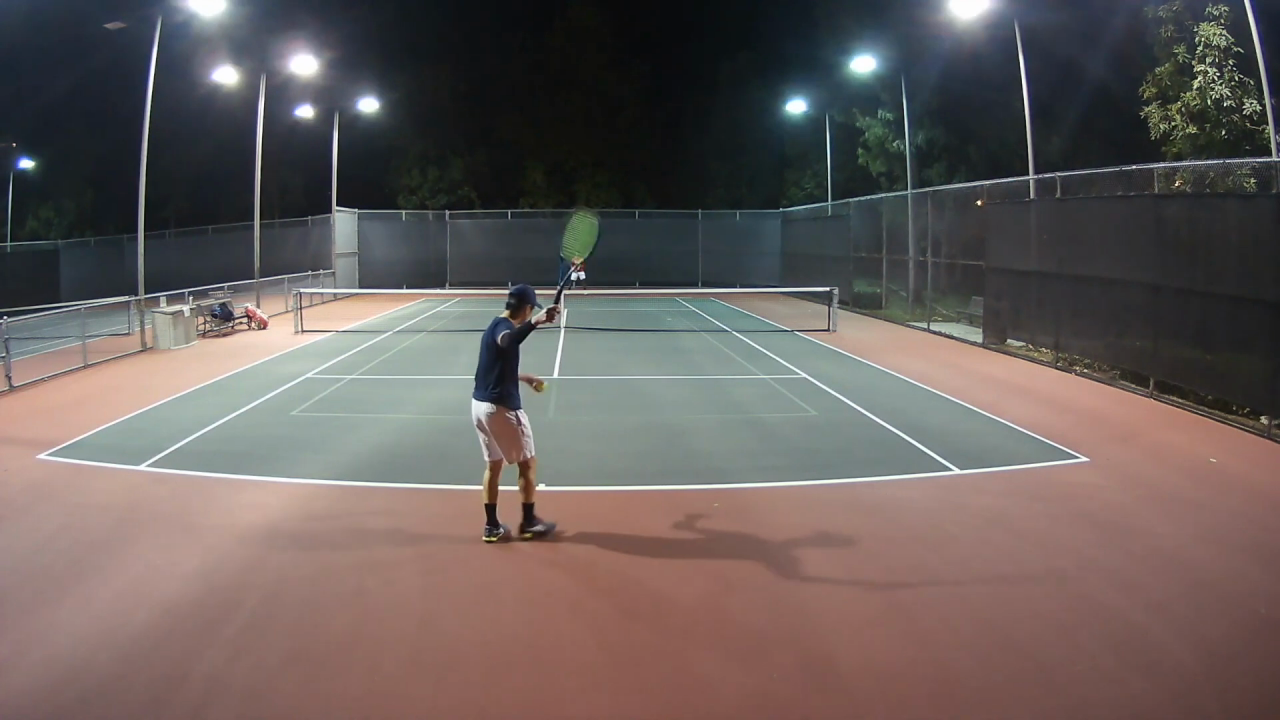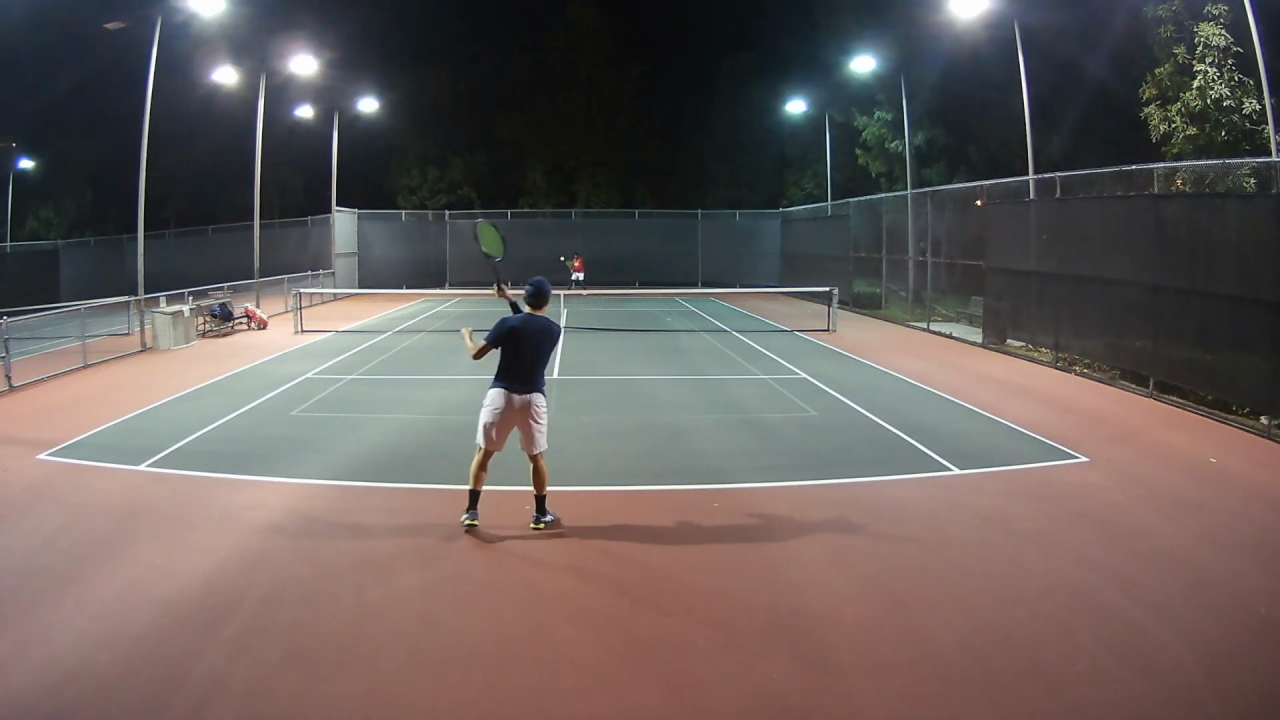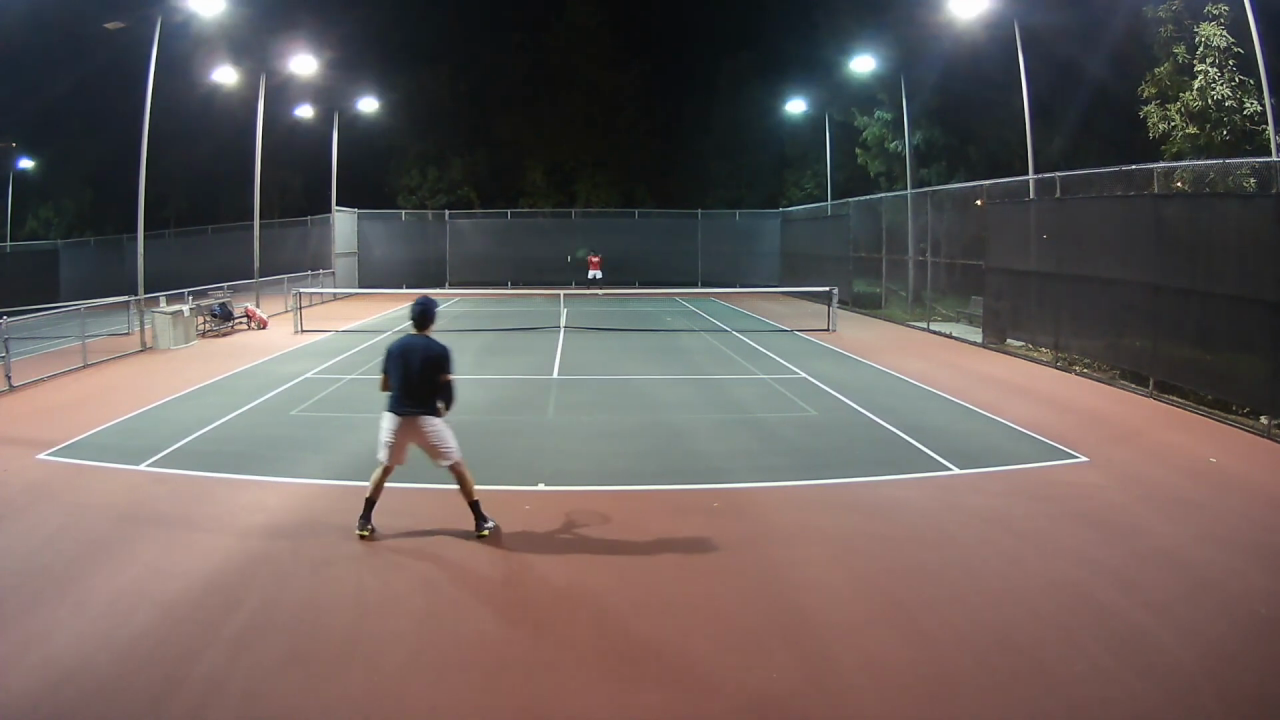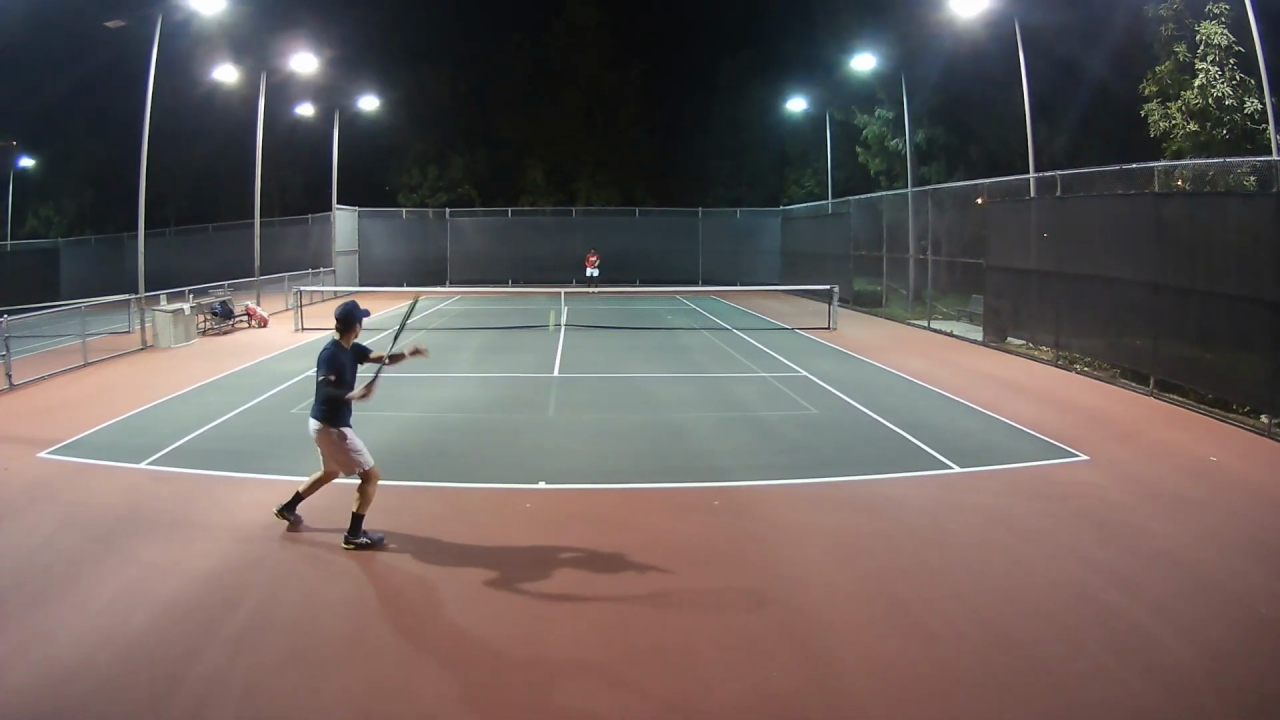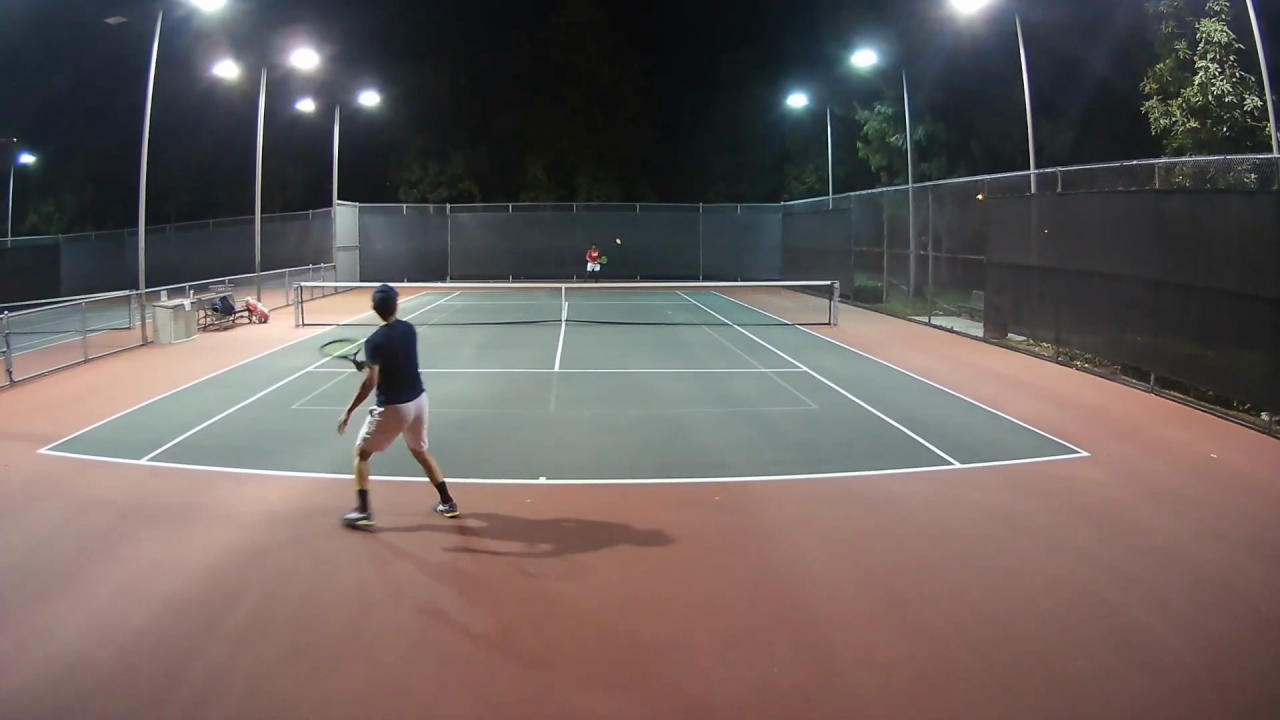
dt=1s
person 1, frame 1
left shoulder: (497, 326)
right shoulder: (503, 326)
right elbow: (508, 343)
left wrist: (524, 377)
right wrist: (535, 322)
left hip: (480, 404)
right hip: (501, 408)
left knee: (494, 465)
right knee: (527, 464)
left ankle: (492, 526)
right ankle: (529, 522)
person 1, frame 2
left shoulder: (508, 324)
right shoulder: (554, 330)
left elbow: (477, 354)
left wrist: (466, 336)
right wrist: (510, 300)
left hip: (501, 394)
right hip: (533, 398)
left knee: (483, 453)
right knee: (537, 457)
left ankle: (472, 511)
right ankle: (541, 514)
person 1, frame 3
left shoulder: (394, 347)
right shoulder: (439, 351)
left elbow: (385, 386)
right elbow: (446, 392)
right wrist: (443, 409)
left hip: (394, 416)
right hip: (426, 419)
left knee: (385, 468)
right knee: (458, 467)
left ankle: (364, 521)
right ankle: (481, 521)
person 1, frame 4
left shoulder: (351, 349)
right shoulder: (331, 354)
left elbow: (381, 358)
right elbow: (325, 391)
left wrist: (405, 354)
right wrist: (350, 395)
left hip: (325, 424)
right hip: (331, 427)
left knee: (330, 473)
right knee: (371, 475)
left ankle: (289, 507)
right ankle: (354, 534)
person 1, frame 5
left shoulder: (375, 341)
right shoulder: (409, 329)
left elbow: (371, 382)
left wrist: (349, 411)
right wrist: (369, 363)
left hip: (391, 407)
right hip: (418, 400)
left knee: (362, 454)
right knee: (421, 452)
left ankle: (363, 511)
right ankle: (448, 503)
